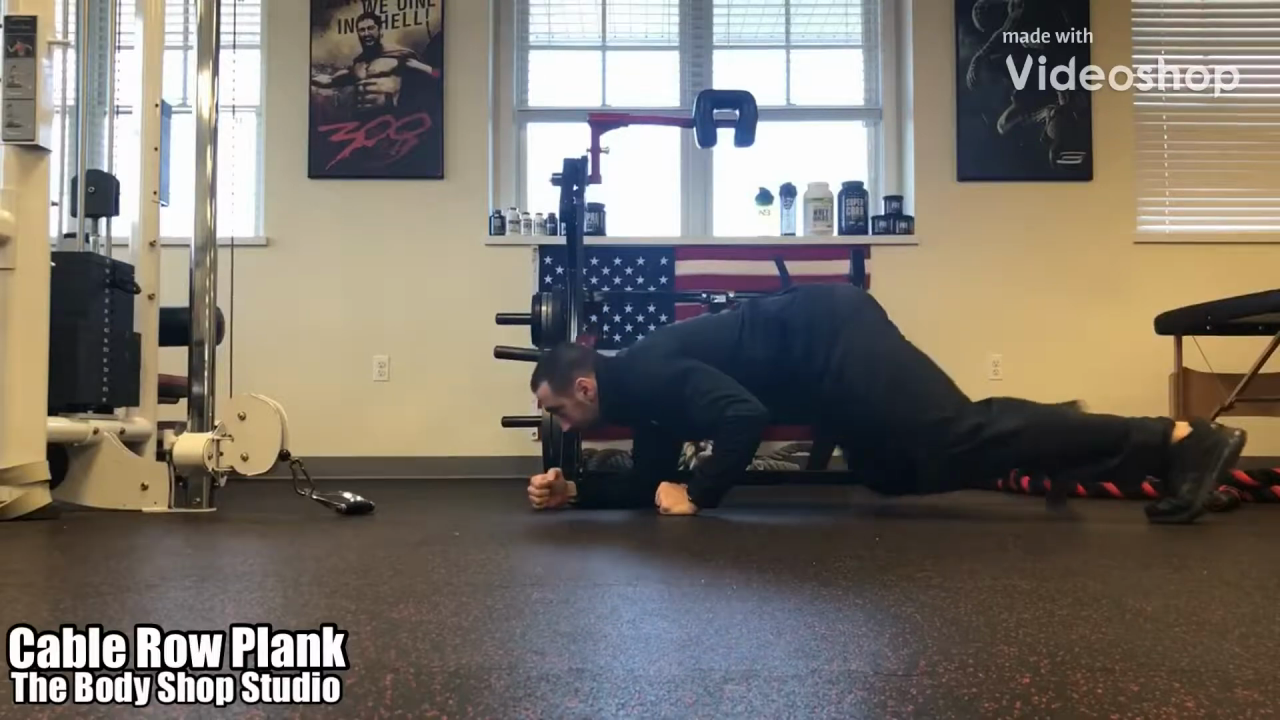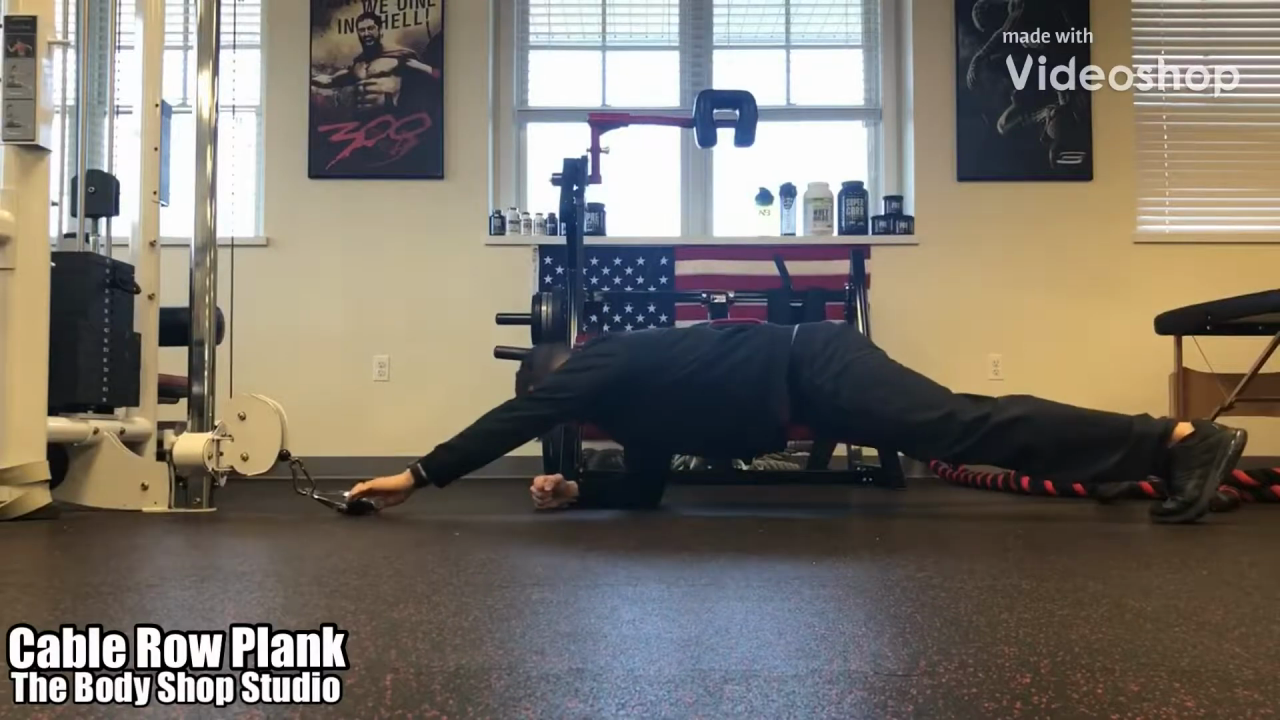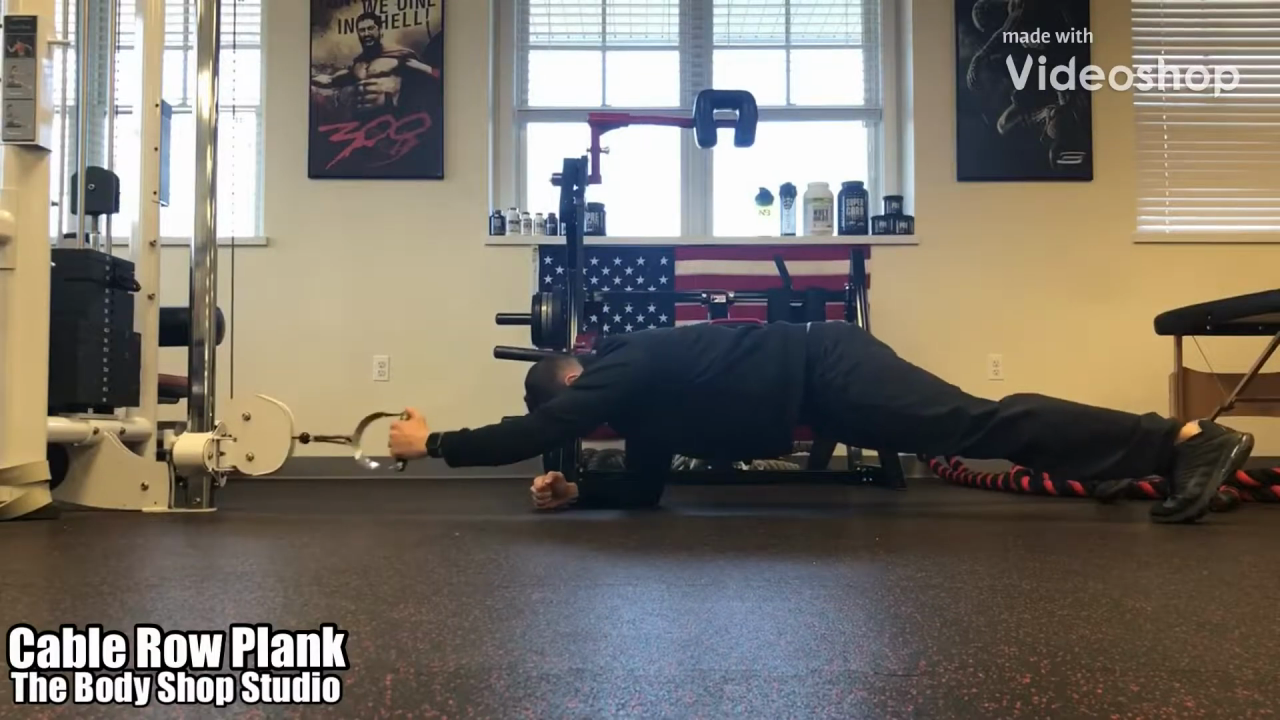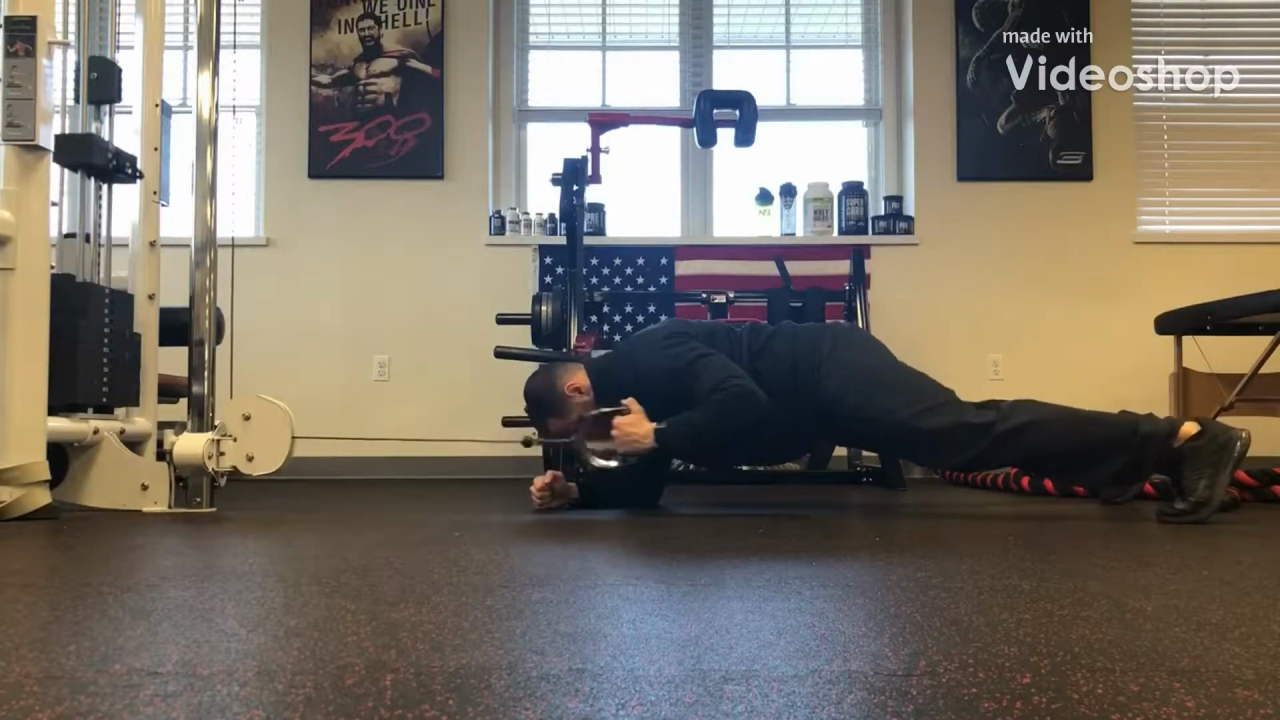
dt=0.7s
person 1, frame 1
left shoulder: (651, 371)
right shoulder: (641, 397)
left elbow: (747, 418)
right elbow: (652, 479)
left wrist: (697, 496)
right wrist: (575, 489)
left hip: (831, 333)
right hip: (828, 349)
left knee: (962, 435)
right knee: (896, 474)
left ankle: (1178, 439)
right ankle: (1061, 438)
person 1, frame 2
left shoulder: (602, 365)
right shoulder: (630, 399)
left elbow: (518, 418)
right elbow: (644, 490)
left wrist: (415, 475)
right wrist: (575, 491)
left hip: (812, 369)
right hip: (809, 385)
left knee: (963, 429)
right knee: (961, 430)
left ankle: (1176, 441)
right ankle: (1160, 447)
person 1, frame 3
left shoulder: (623, 365)
right shoulder: (635, 387)
left elbow: (543, 433)
right elbow: (645, 488)
left wrist: (435, 442)
right wrist: (575, 491)
left hip: (829, 369)
right hip: (818, 386)
left knee: (975, 423)
right knee: (968, 430)
left ankle: (1185, 439)
right ankle: (1158, 448)
person 1, frame 4
left shoulder: (650, 358)
right shoulder: (632, 393)
left elbow: (745, 402)
right elbow: (642, 489)
left wrist: (655, 435)
right wrist: (575, 490)
left hip: (833, 371)
right hip: (826, 393)
left knee: (970, 434)
right knee: (965, 432)
left ankle: (1182, 440)
right ankle: (1128, 448)
